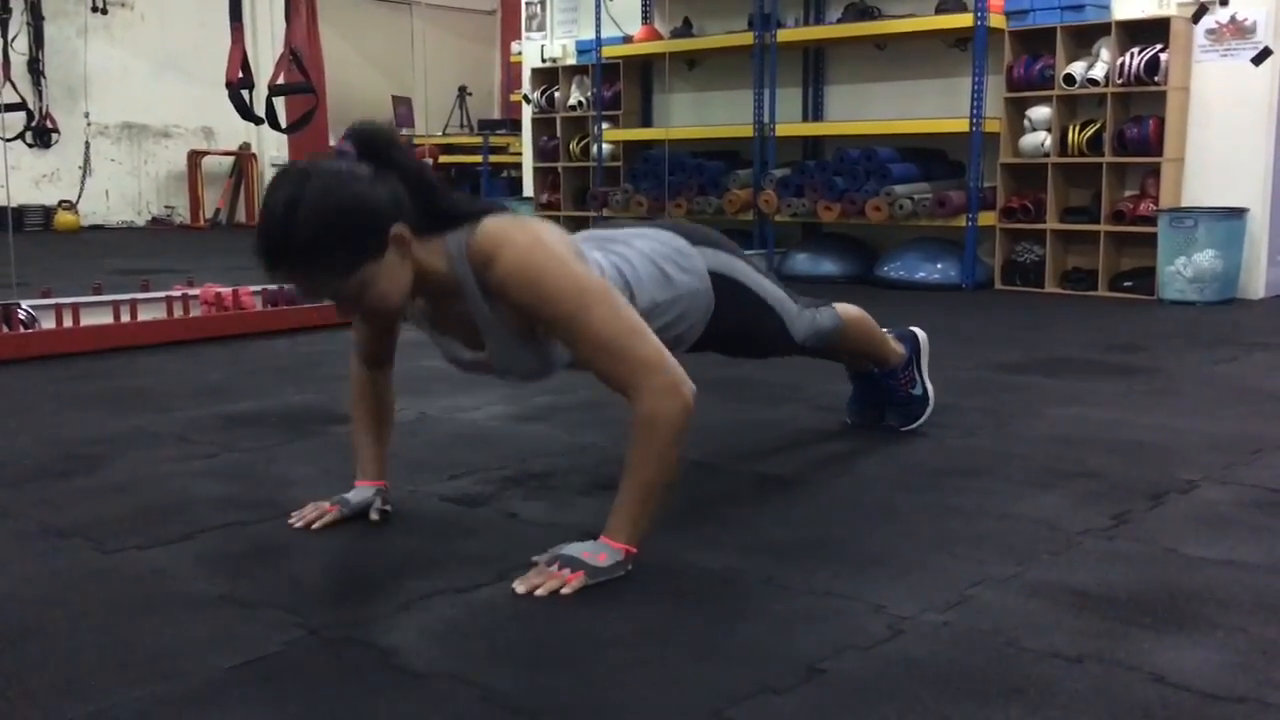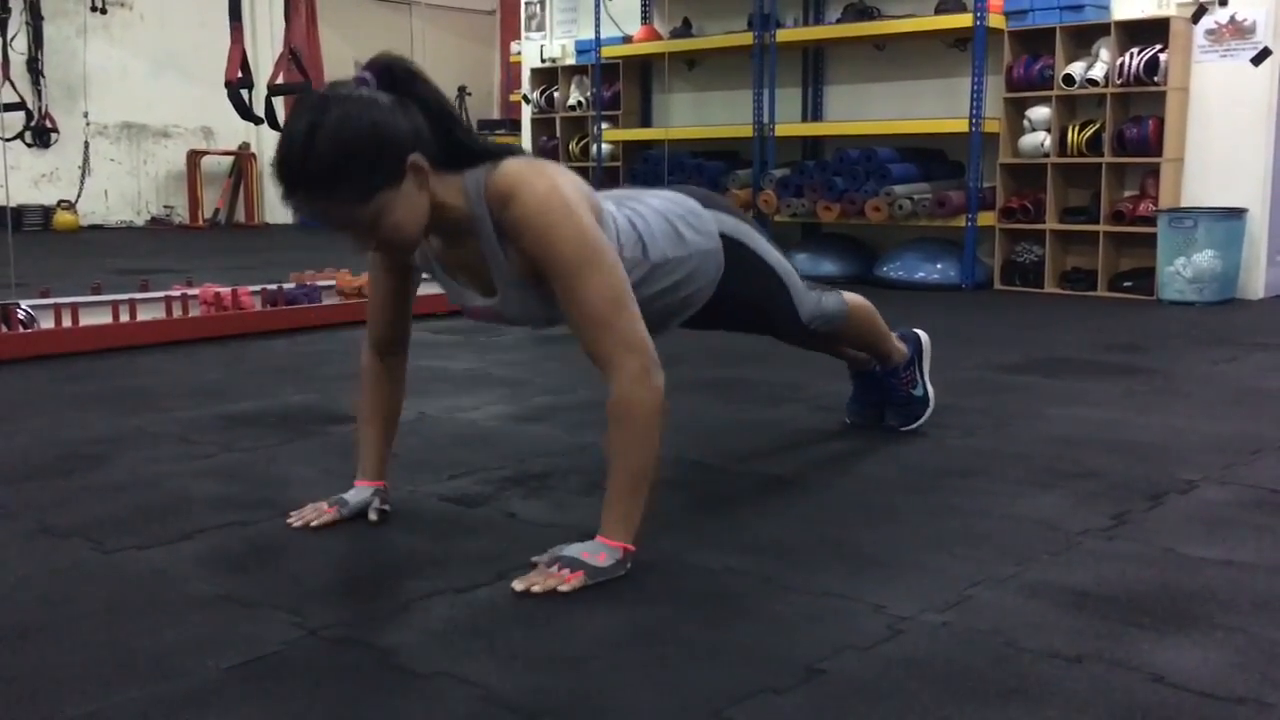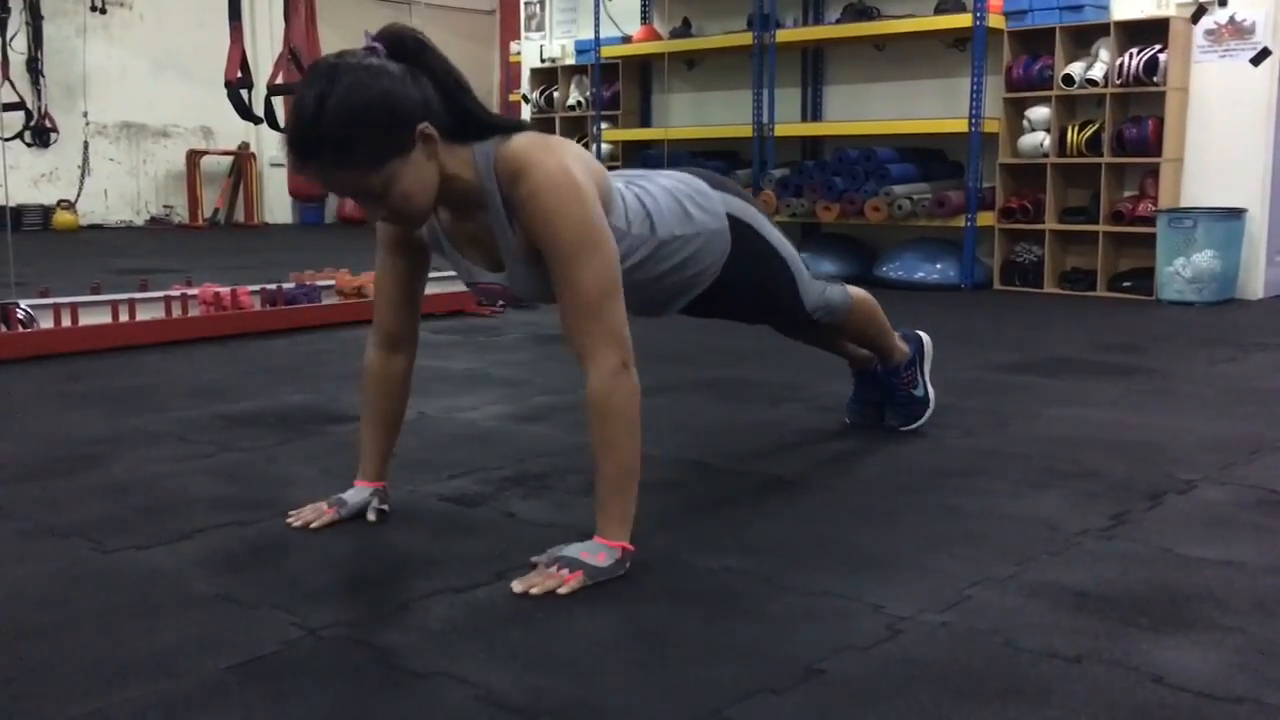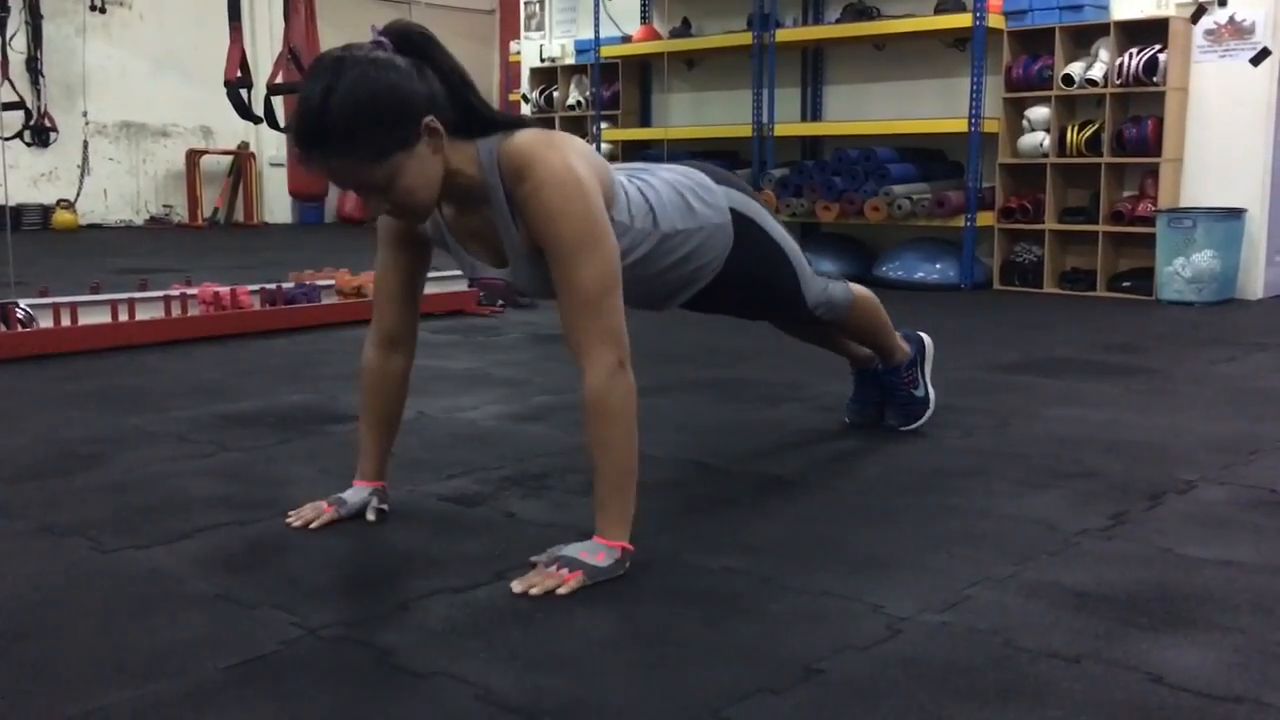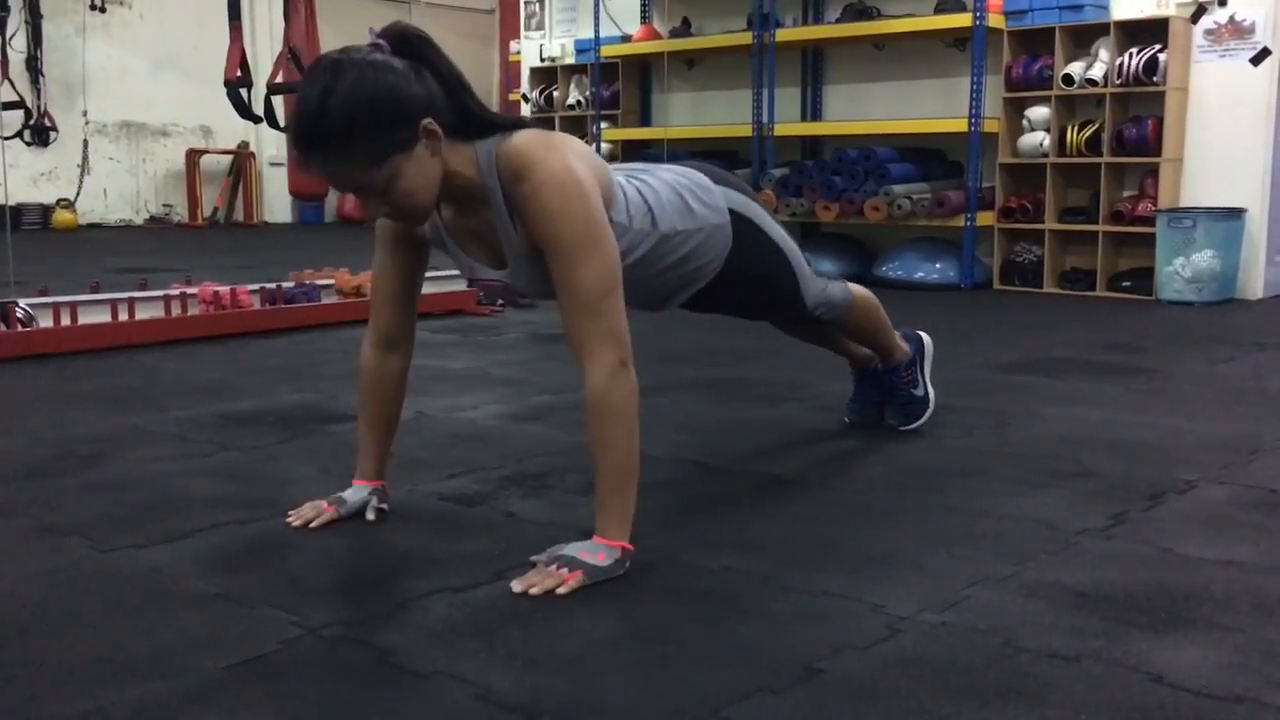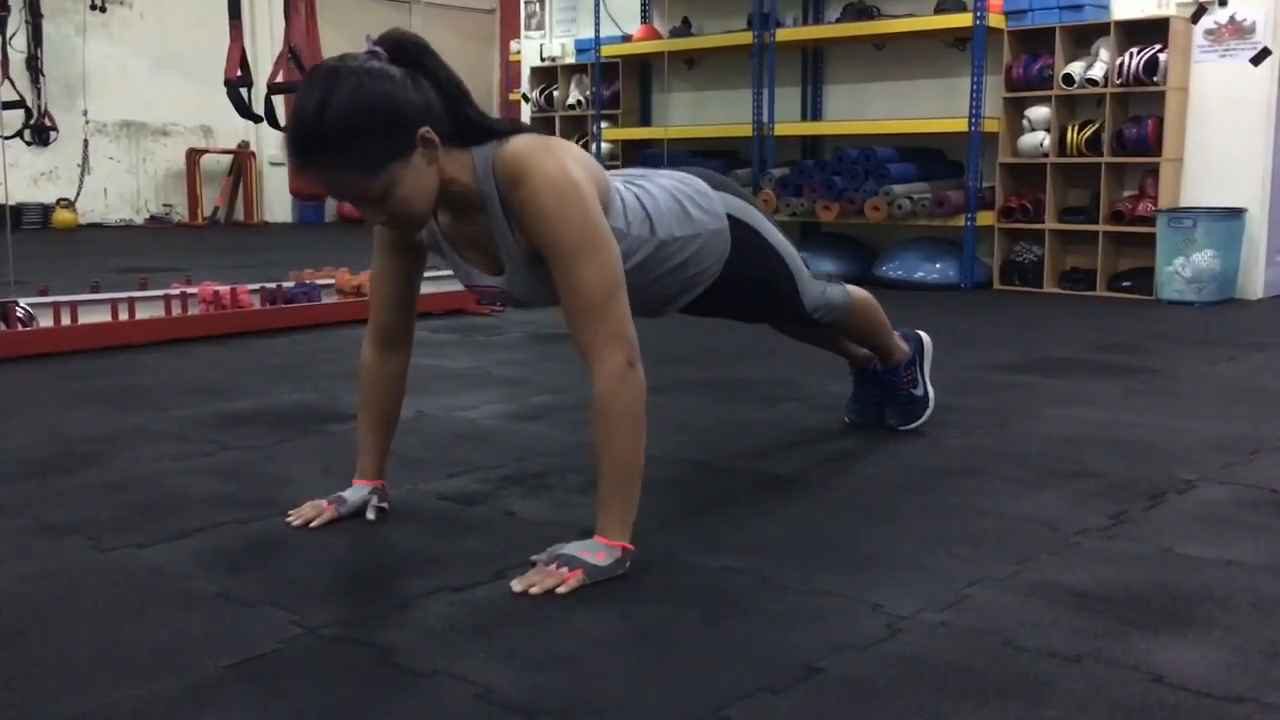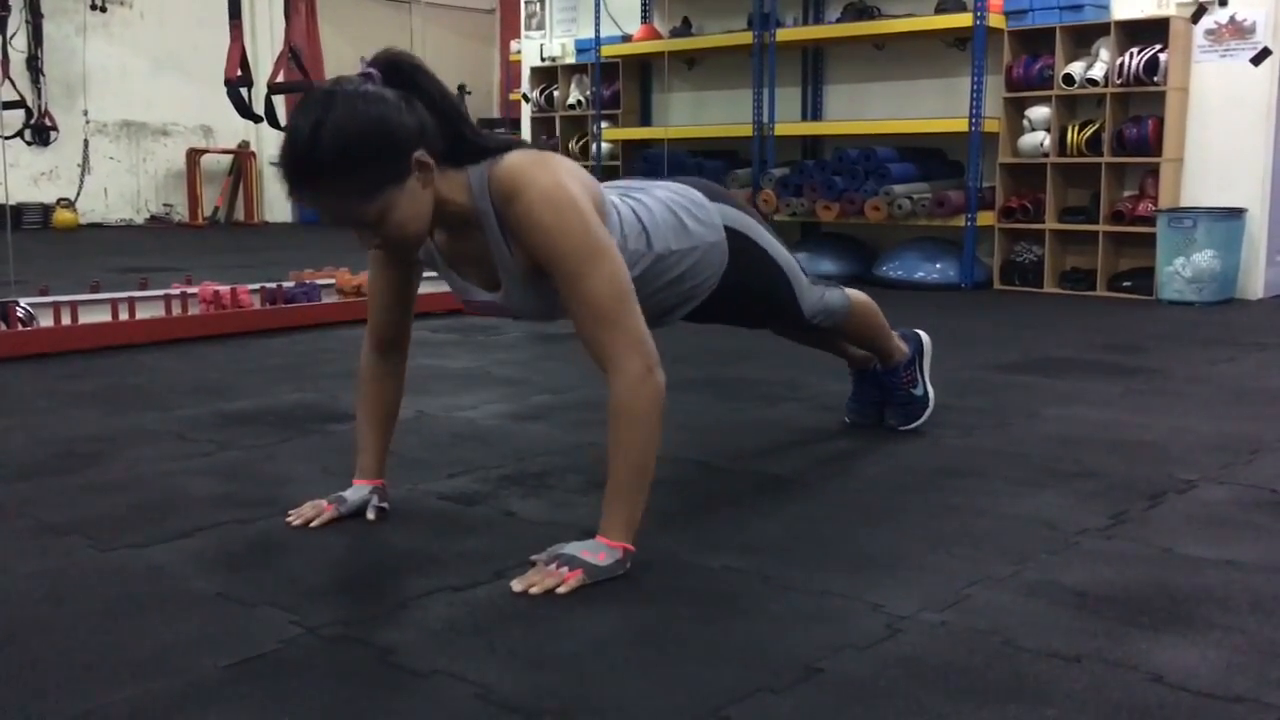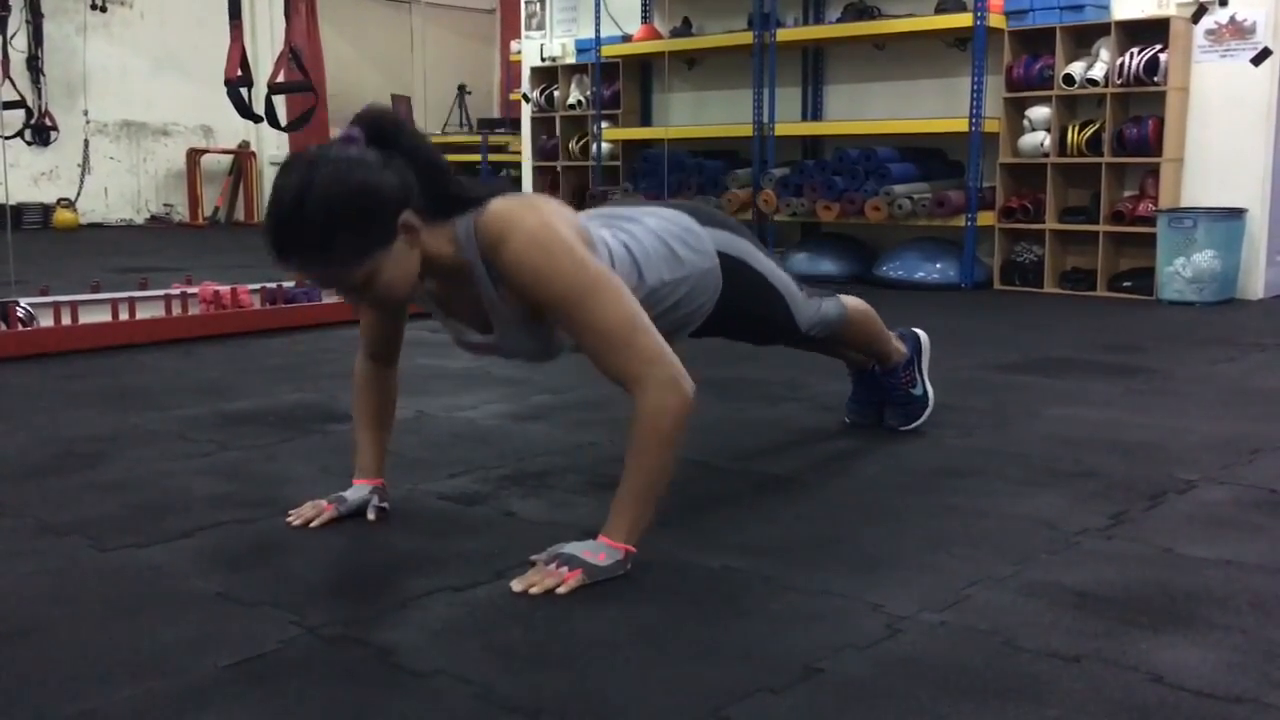
dt=0.1s
person 1, frame 1
left shoulder: (516, 261)
right shoulder: (386, 254)
left elbow: (668, 391)
right elbow: (371, 366)
left wrist: (615, 544)
right wrist: (368, 481)
left hip: (691, 283)
right hip: (617, 271)
left knee: (808, 332)
right knee: (792, 346)
left ankle: (898, 352)
right ankle: (864, 380)
person 1, frame 2
left shoulder: (532, 204)
right shoulder: (405, 207)
left elbow: (635, 374)
right elbow: (384, 350)
left wrist: (614, 542)
right wrist: (369, 480)
left hip: (700, 246)
right hip: (627, 238)
left knee: (810, 315)
right knee: (795, 330)
left ankle: (901, 359)
right ankle: (867, 373)
person 1, frame 3
left shoulder: (542, 177)
right shoulder: (411, 195)
left elbow: (610, 365)
right elbow: (390, 345)
left wrist: (611, 544)
right wrist: (368, 485)
left hip: (710, 233)
right hip: (654, 263)
left knee: (809, 310)
right knee: (790, 325)
left ankle: (901, 357)
right ankle: (868, 372)
person 1, frame 4
left shoulder: (545, 173)
right shoulder: (413, 193)
left elbow: (606, 364)
right elbow: (389, 344)
left wrist: (611, 544)
right wrist: (367, 485)
left hip: (712, 225)
right hip: (655, 252)
left knee: (812, 306)
right knee: (792, 322)
left ankle: (903, 357)
right ankle: (869, 371)
person 1, frame 5
left shoulder: (543, 174)
right shoulder: (411, 188)
left elbow: (609, 363)
right elbow: (387, 343)
left wrist: (611, 542)
right wrist: (366, 483)
left hip: (711, 227)
right hip: (653, 256)
left knee: (812, 305)
right knee: (789, 320)
left ankle: (901, 355)
right ankle: (868, 366)
person 1, frame 6
left shoulder: (541, 179)
right shoulder: (408, 194)
left elbow: (616, 364)
right elbow: (385, 343)
left wrist: (611, 542)
right wrist: (367, 482)
left hip: (709, 231)
right hip: (654, 260)
left knee: (811, 307)
right knee: (791, 323)
left ankle: (901, 355)
right ankle: (867, 367)
person 1, frame 7
left shoulder: (535, 197)
right shoulder: (404, 201)
left elbow: (635, 370)
right elbow: (383, 347)
left wrist: (612, 541)
right wrist: (368, 478)
left hip: (705, 239)
right hip: (634, 227)
left knee: (810, 312)
right knee: (791, 327)
left ankle: (899, 364)
right ankle: (870, 375)
person 1, frame 8
left shoulder: (524, 241)
right shoulder: (393, 245)
left elbow: (665, 389)
right elbow: (376, 359)
left wrist: (613, 545)
right wrist: (368, 481)
left hip: (699, 261)
right hip: (625, 247)
left knee: (809, 323)
right knee: (795, 334)
left ankle: (901, 356)
right ankle: (869, 375)
